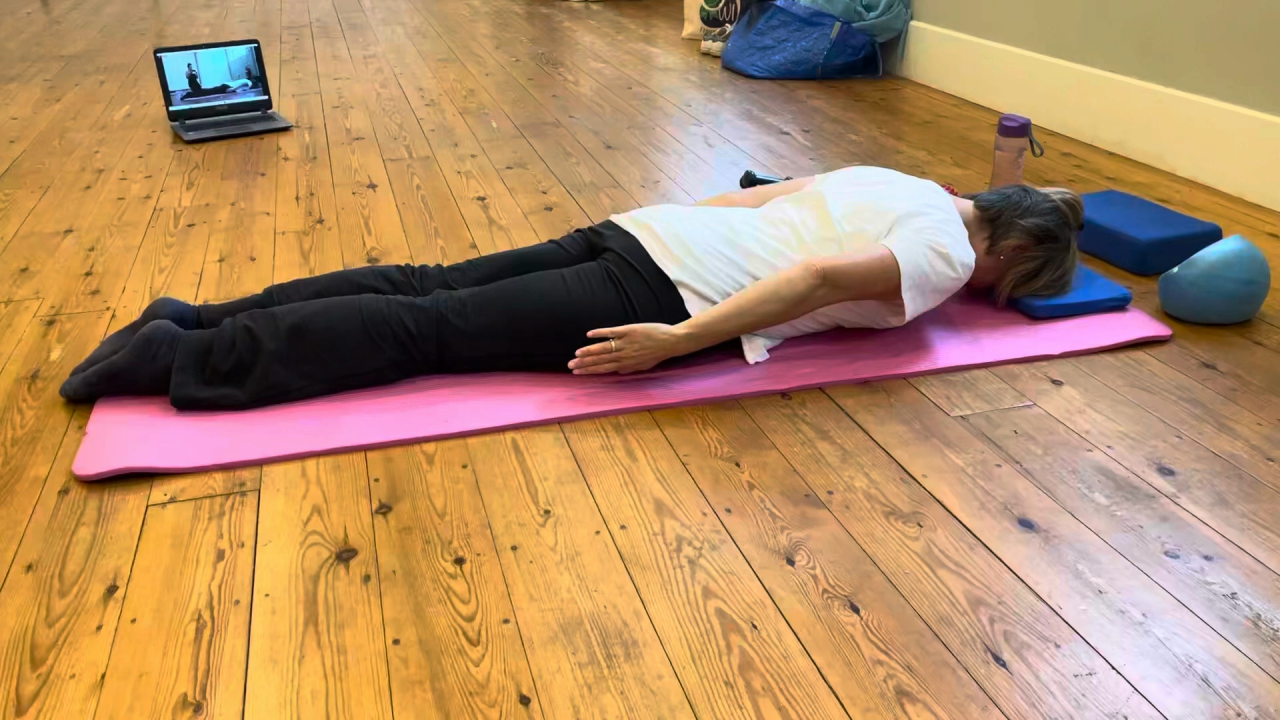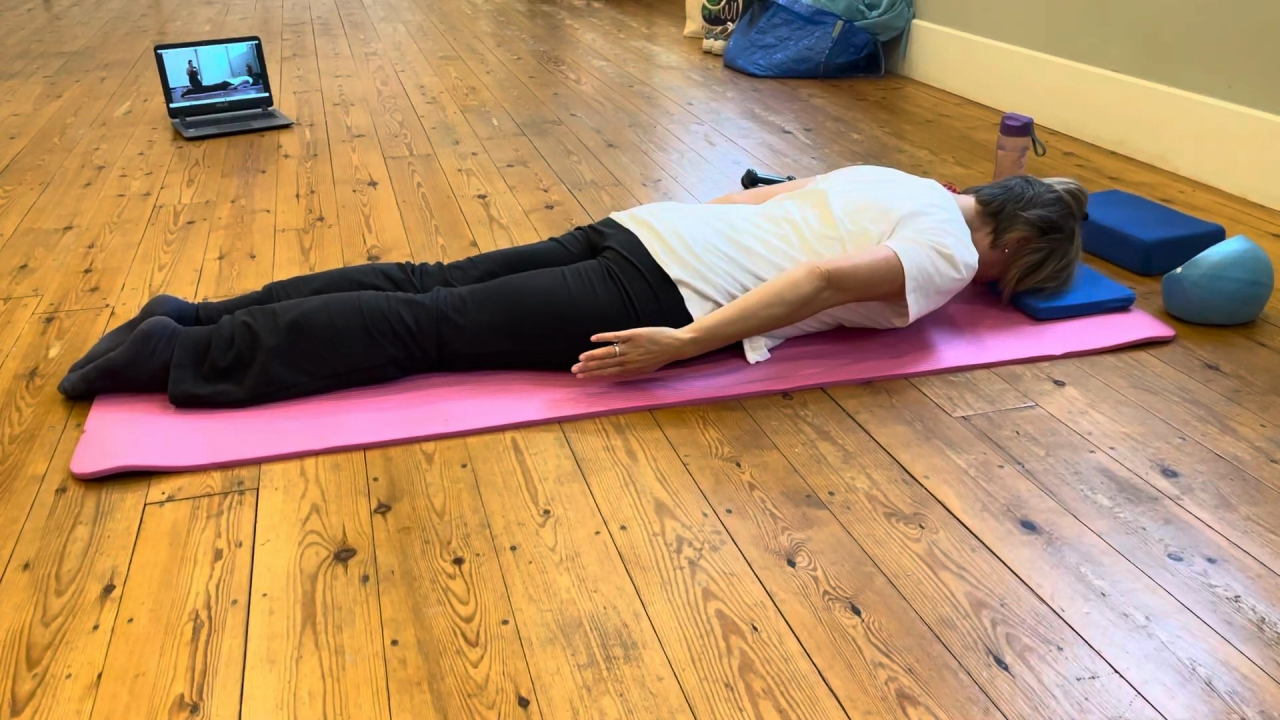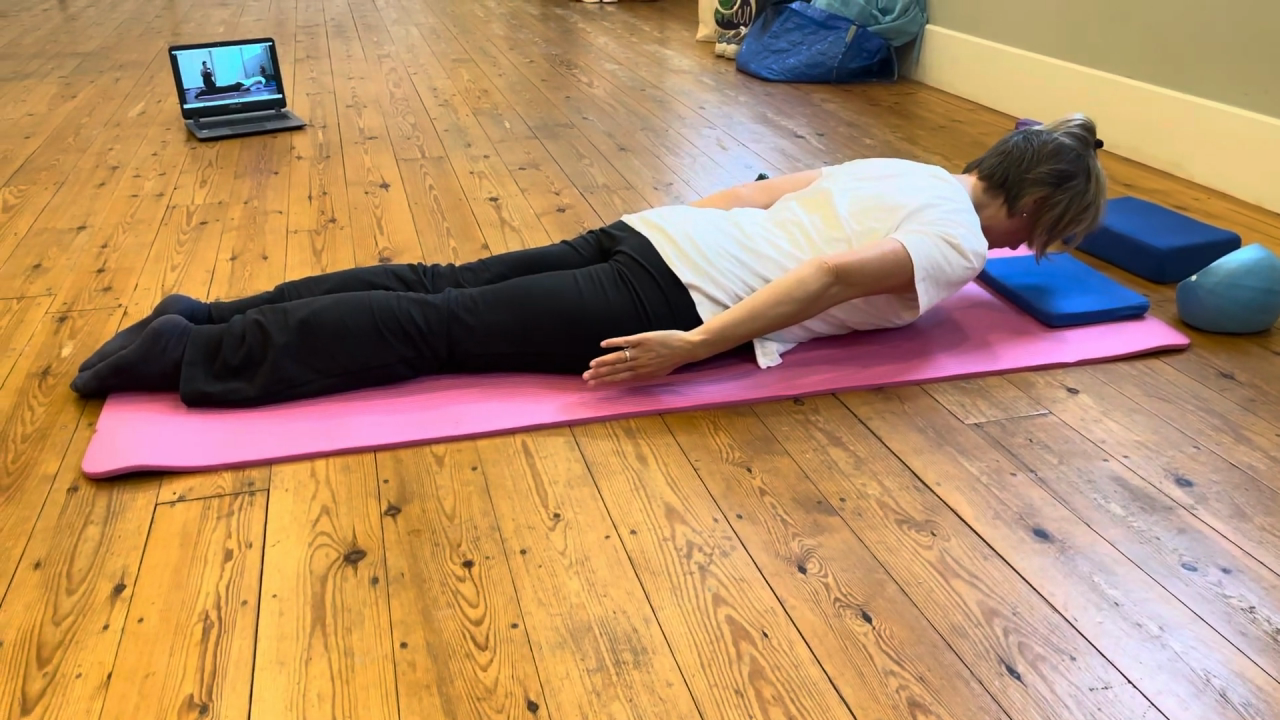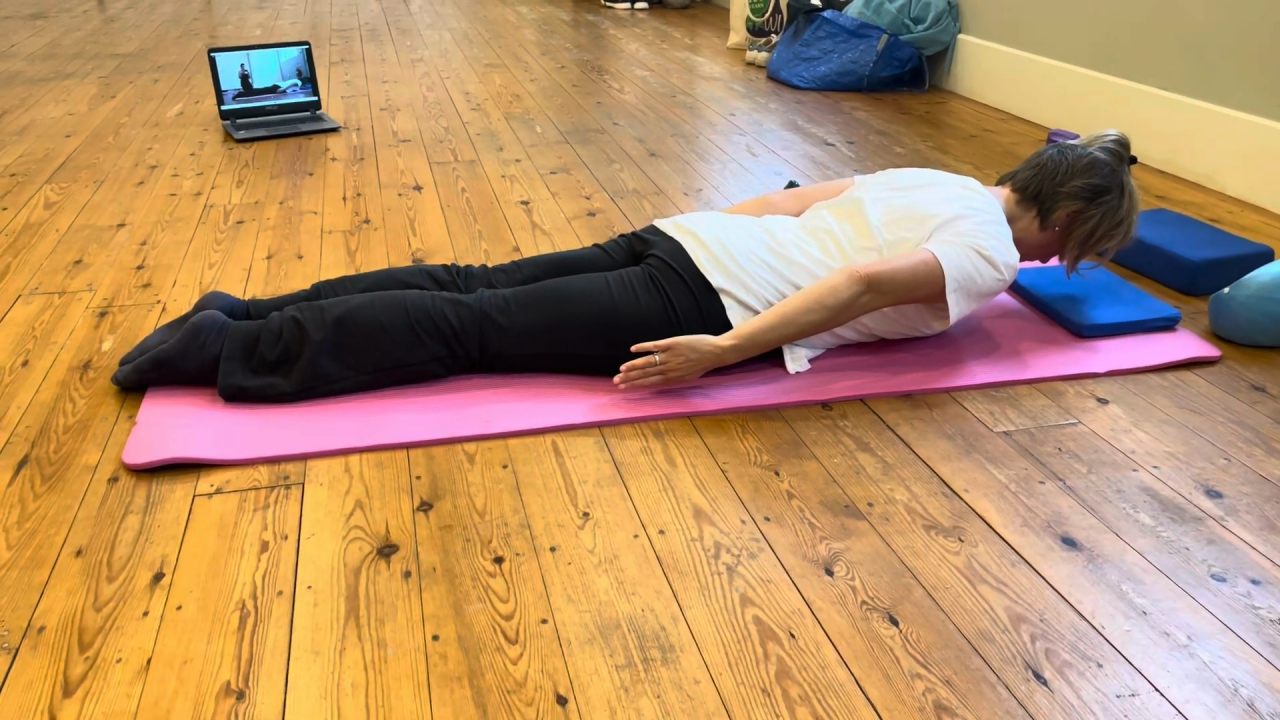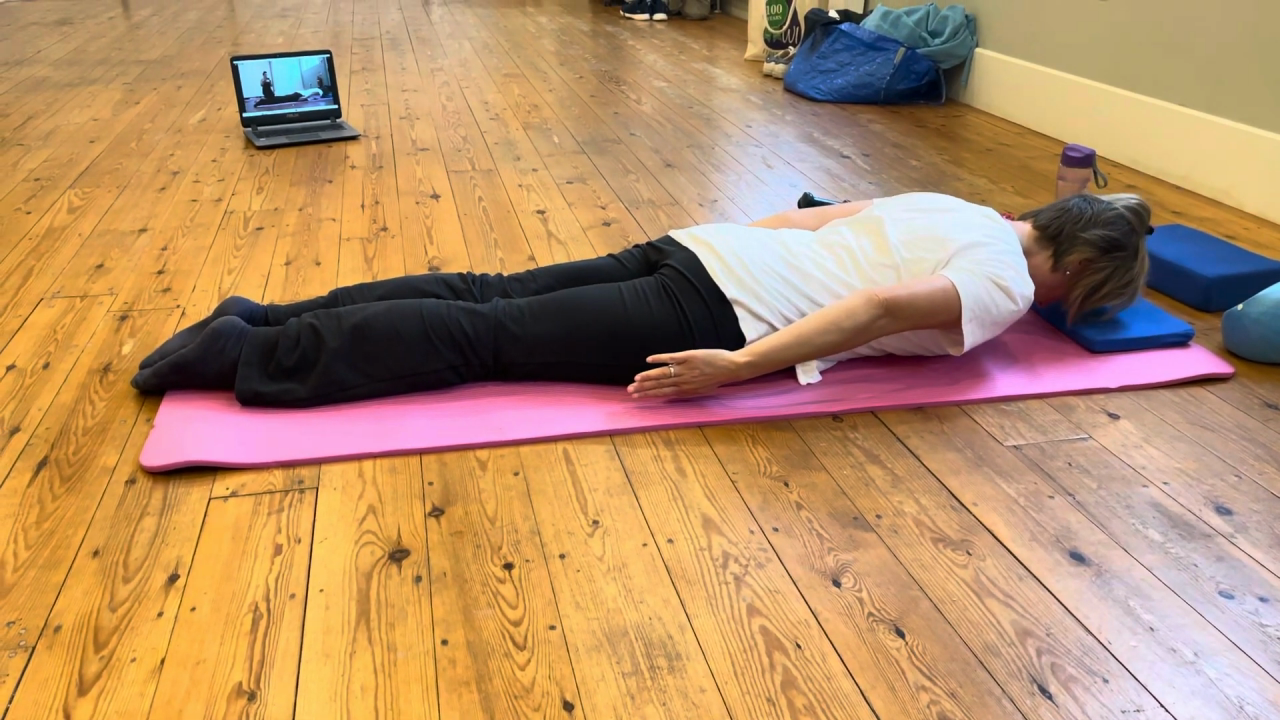
dt=1s
person 1, frame 1
left shoulder: (898, 182)
right shoulder: (945, 254)
right elbow: (821, 277)
right wrist: (679, 338)
left hip: (646, 229)
right hip: (674, 287)
left knee: (432, 289)
right knee: (434, 331)
left ankle: (191, 317)
right ankle: (180, 359)
person 1, frame 2
left shoulder: (898, 183)
right shoulder: (949, 253)
right elbow: (827, 280)
right wrist: (685, 343)
left hip: (646, 229)
right hip: (670, 292)
left knee: (431, 289)
right knee: (432, 330)
left ankle: (189, 317)
right ankle: (180, 357)
person 1, frame 3
left shoulder: (904, 172)
right shoulder: (959, 241)
right elbow: (838, 275)
right wrist: (693, 346)
left hip: (654, 236)
right hip: (688, 297)
left knee: (442, 290)
right knee: (443, 330)
left ankle: (202, 316)
right ankle: (190, 357)
person 1, frame 4
left shoulder: (936, 181)
right shoulder: (990, 253)
right elbow: (869, 284)
right wrist: (723, 350)
left hip: (685, 238)
right hip: (711, 302)
left knee: (474, 292)
right knee: (476, 332)
left ankle: (241, 313)
right ankle: (230, 352)
person 1, frame 5
left shoulder: (951, 207)
right shoulder: (1004, 282)
right elbow: (885, 305)
right wrist: (741, 364)
left hip: (703, 248)
right hip: (716, 312)
left knee: (487, 298)
right knee: (488, 339)
left ankle: (256, 320)
right ankle: (244, 355)
